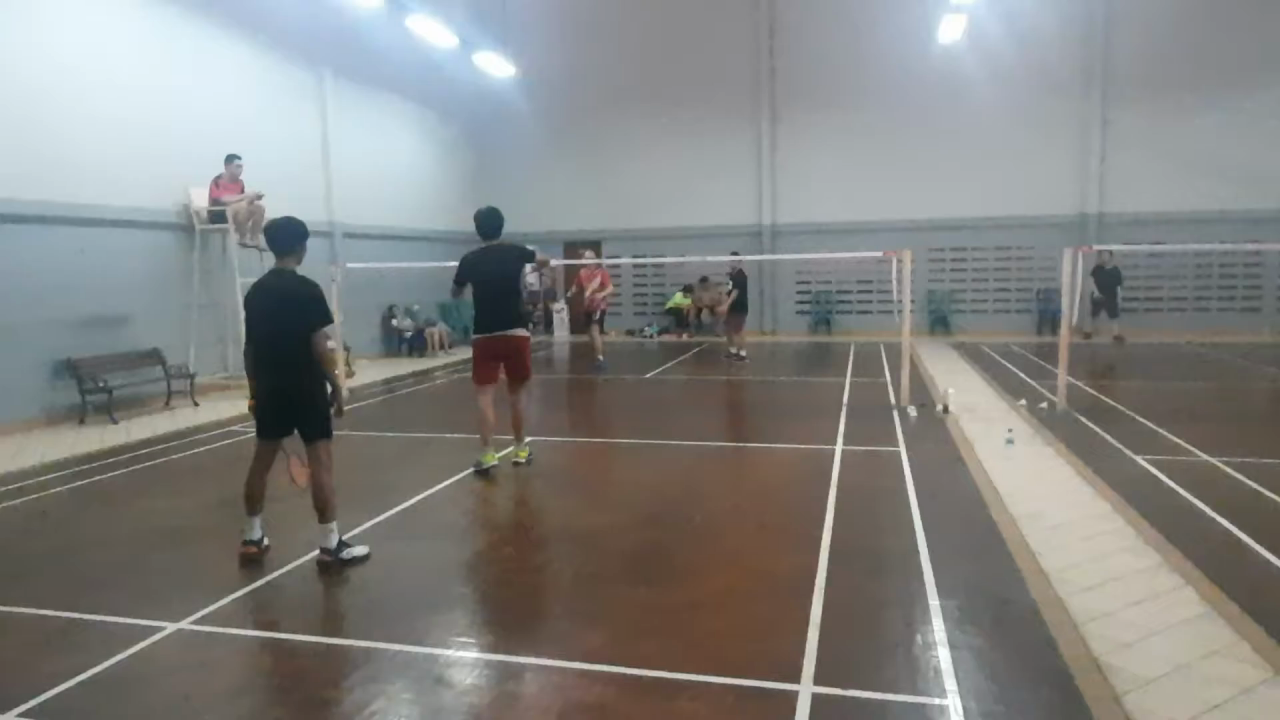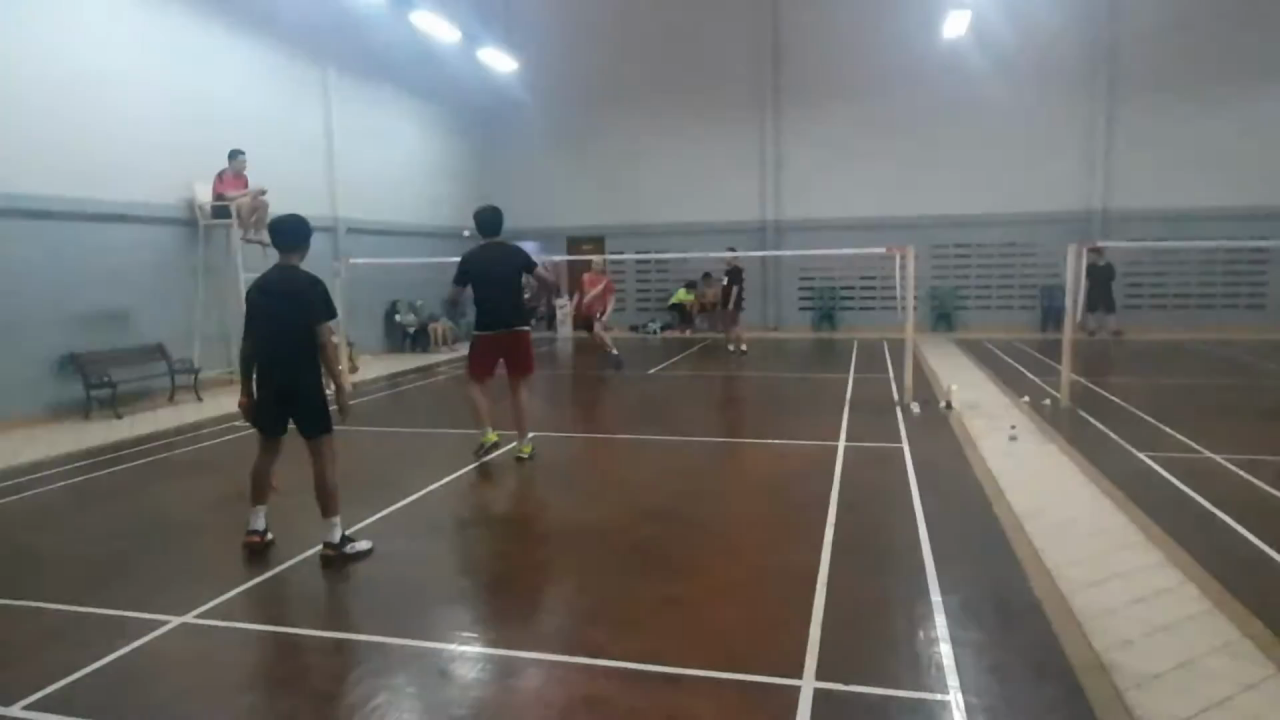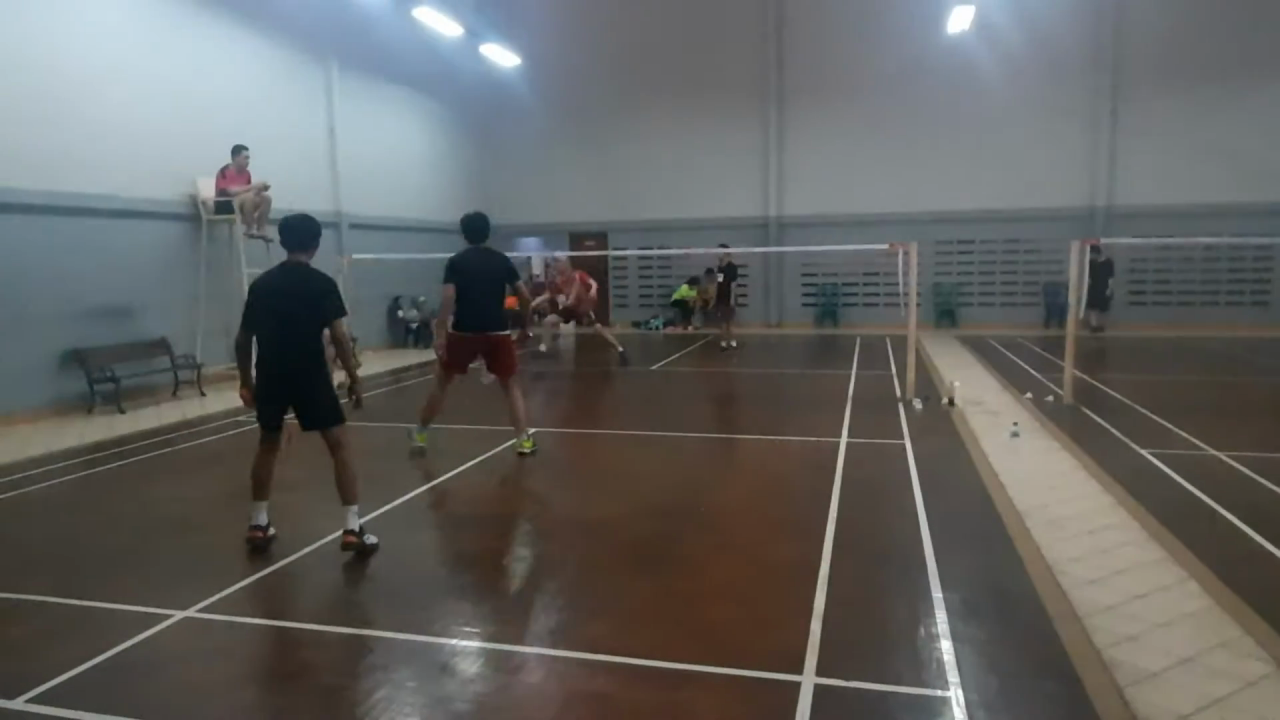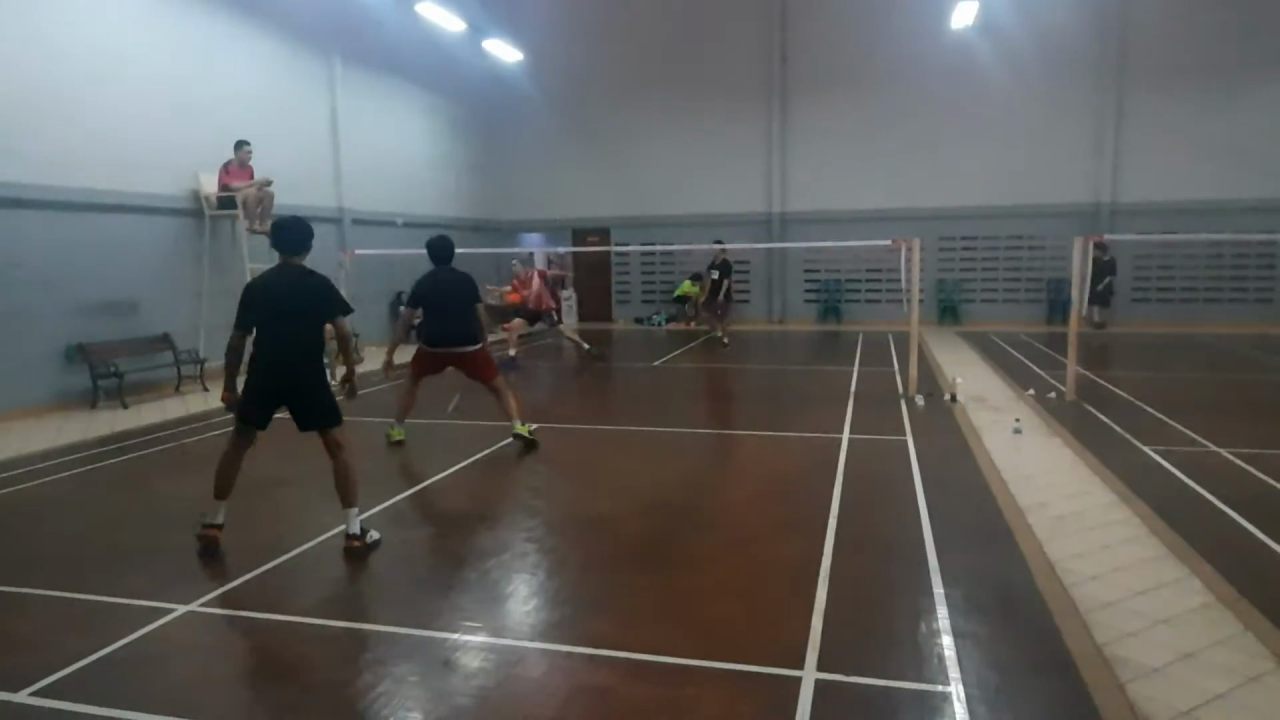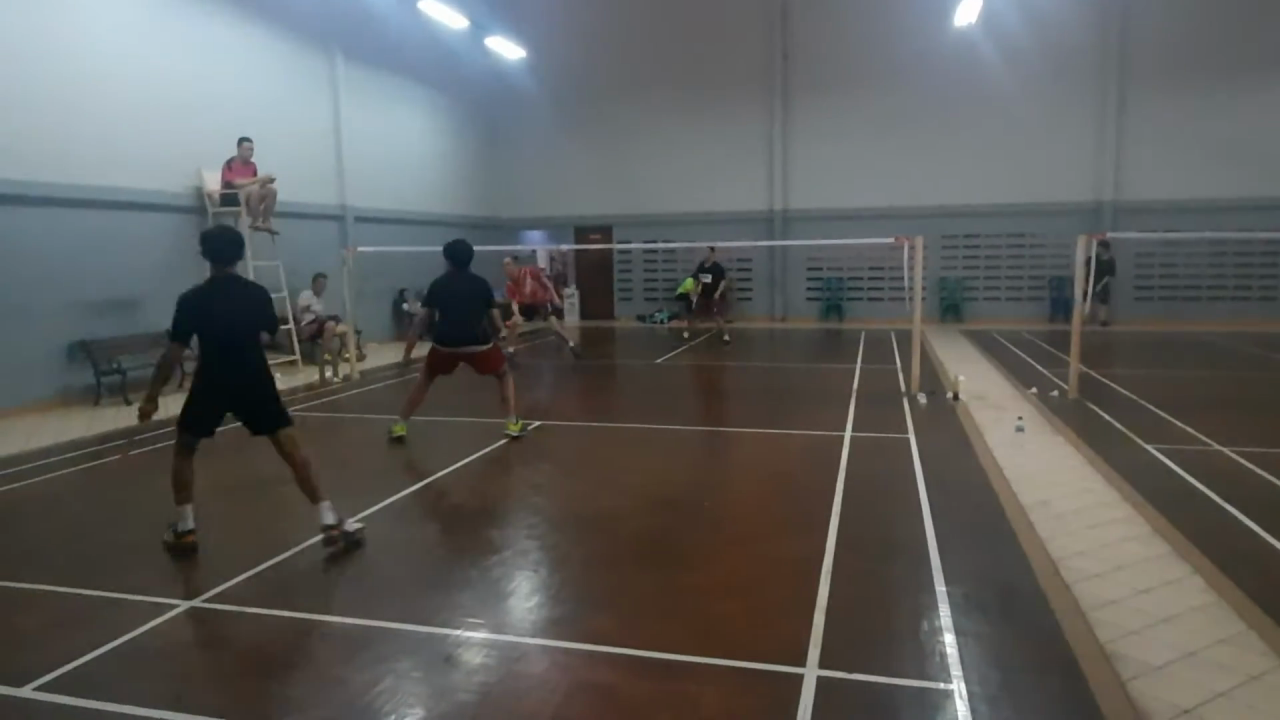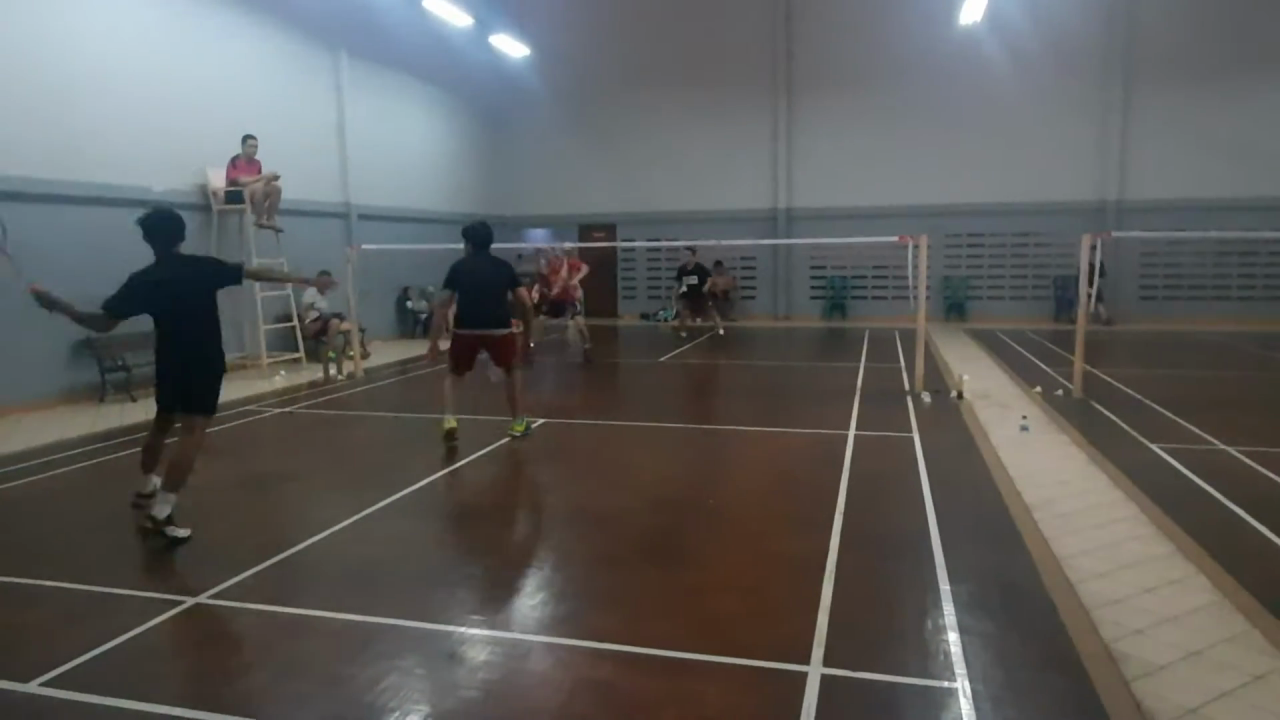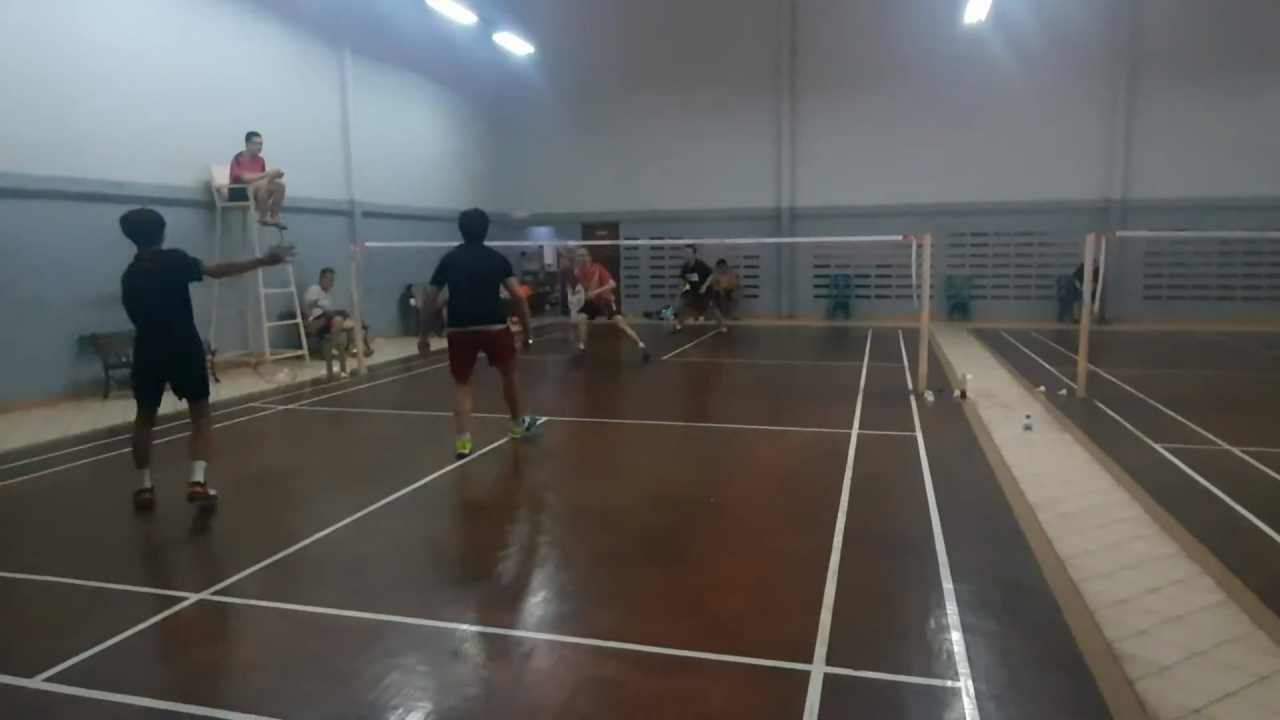
dt=0.3s
person 1, frame 1
left shoulder: (255, 292)
right shoulder: (307, 289)
left elbow: (250, 350)
right elbow: (319, 346)
left wrist: (254, 393)
right wrist: (336, 387)
left hip: (269, 389)
right hip: (305, 388)
left knee: (262, 460)
right knee: (320, 462)
left ankle: (251, 539)
right ankle: (330, 545)
person 1, frame 2
left shoulder: (257, 287)
right shoulder: (310, 285)
left elbow: (248, 345)
right elbow: (324, 340)
left wrist: (247, 390)
right wrist: (340, 386)
left hip: (268, 383)
right hip: (303, 382)
left knee: (266, 452)
right knee: (323, 457)
left ankle: (256, 529)
right ankle: (334, 540)
person 1, frame 3
left shoulder: (262, 284)
right shoulder: (322, 283)
left elbow: (243, 339)
right elbow: (339, 335)
left wrist: (245, 380)
right wrist: (354, 377)
left hip: (270, 377)
right hip: (311, 376)
left knee: (268, 448)
right knee: (340, 447)
left ankle: (259, 525)
right ankle: (352, 529)
person 1, frame 4
left shoulder: (256, 286)
right shoulder: (320, 284)
left elbow: (237, 342)
right elbow: (344, 332)
left wrist: (229, 386)
right wrist: (350, 371)
left hip: (264, 377)
right hip: (308, 377)
left knee: (237, 447)
right knee: (338, 448)
left ankle: (213, 525)
right ankle: (354, 532)
person 1, frame 5
left shoulder: (192, 300)
right shoulder: (258, 294)
left elbow: (173, 355)
right elbow: (267, 337)
left wrist: (151, 397)
left hip: (212, 386)
right hip: (255, 382)
left knee: (184, 449)
right knee: (292, 450)
left ankle: (184, 530)
right ankle: (330, 523)
person 1, frame 6
left shoulder: (141, 281)
right shoulder: (206, 268)
left elbow: (102, 324)
right elbow: (256, 273)
left wrist: (56, 305)
right wrist: (308, 281)
left hip: (169, 362)
right hip: (206, 362)
left knee: (161, 424)
right knee: (192, 434)
left ankle: (147, 490)
right ankle: (160, 513)
person 1, frame 7
left shoulder: (129, 277)
right shoulder: (172, 259)
right elbow: (214, 271)
right wrist: (264, 261)
left hip: (147, 356)
right hip: (186, 350)
left knee: (145, 419)
right knee: (201, 416)
left ankle: (144, 488)
right ankle: (198, 481)
person 2, frame 1
left shoulder: (469, 260)
right shoulder: (515, 252)
left elbow: (456, 293)
right elbow: (544, 261)
right wrist: (541, 261)
left hip: (485, 335)
right hip: (516, 333)
left knee: (485, 393)
right knee: (516, 391)
left ankle: (488, 453)
right ankle: (520, 448)
person 2, frame 2
left shoulder: (470, 258)
right shoulder: (516, 253)
left elbow: (454, 298)
right elbow: (548, 281)
right wrist: (549, 287)
left hip: (485, 331)
right hip: (518, 328)
left knee: (476, 383)
right knee: (518, 386)
left ankle: (487, 433)
right ankle: (524, 444)
person 2, frame 3
left shoulder: (456, 262)
right shoulder: (502, 260)
left elbow: (447, 300)
right elbow: (525, 297)
left wrist: (440, 336)
left hip: (462, 333)
right hip: (497, 332)
left knee: (442, 381)
right knee: (511, 386)
left ankle: (421, 433)
right ankle: (524, 440)
person 2, frame 4
left shoulder: (422, 283)
right shoulder: (467, 280)
left elbow: (404, 321)
right elbow: (482, 319)
left wrist: (390, 354)
right wrist: (483, 342)
left hip: (433, 347)
right hip: (468, 345)
left knee: (413, 380)
right knee: (499, 386)
left ankle: (397, 429)
right ankle: (518, 426)
person 2, frame 5
left shoulder: (438, 284)
right shoulder: (482, 285)
left elbow: (421, 322)
right elbow: (497, 325)
left wrist: (407, 353)
right wrist: (491, 349)
left hip: (444, 345)
right hip: (479, 345)
left knee: (425, 380)
right knee: (503, 373)
left ankle: (400, 426)
right ankle: (512, 423)
person 2, frame 6
left shoulder: (459, 267)
right shoulder: (504, 266)
left elbow: (442, 305)
right elbow: (526, 303)
left wrist: (433, 341)
left hip: (465, 330)
right hip: (499, 329)
left knee: (453, 375)
right knee: (512, 370)
left ankle: (449, 420)
right ankle: (518, 423)
person 2, frame 7
left shoulder: (449, 259)
right shoulder: (496, 258)
left elbow: (430, 299)
right elbow: (518, 296)
left wrist: (423, 334)
right wrist: (528, 331)
left hip: (459, 328)
right hip: (494, 326)
left knee: (462, 382)
right knee: (509, 372)
left ankle: (463, 440)
right ankle: (518, 424)
